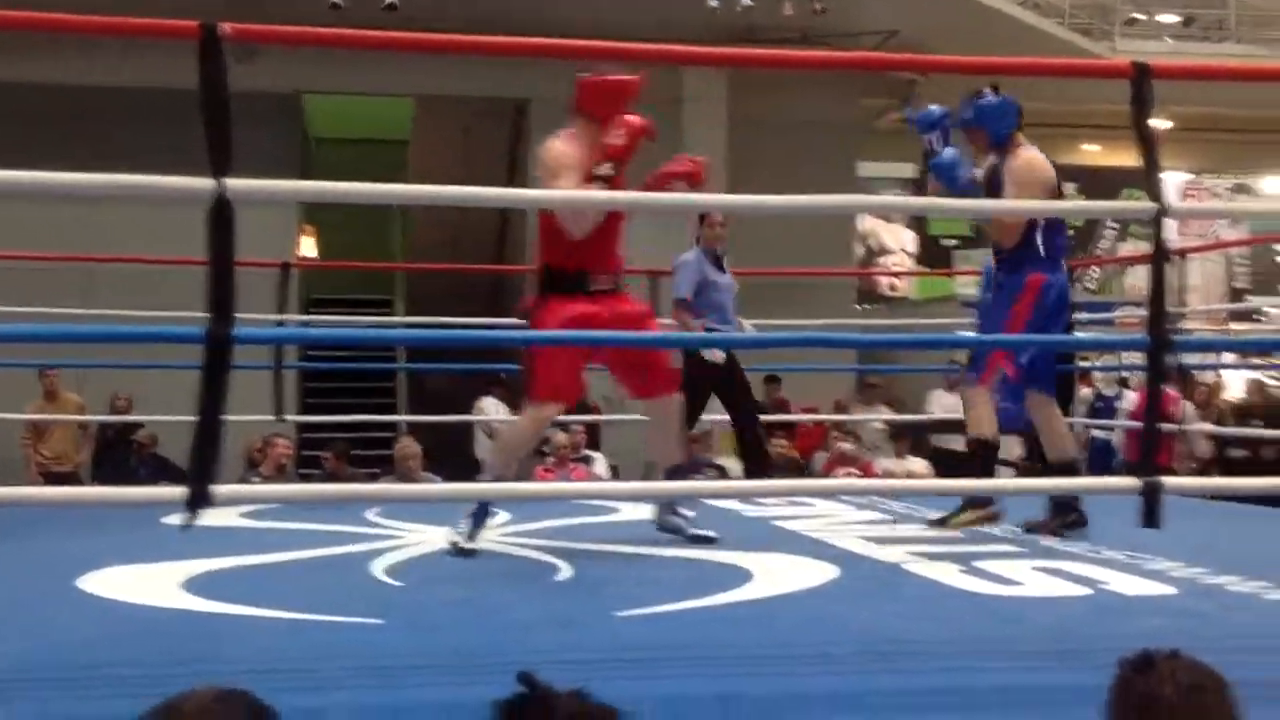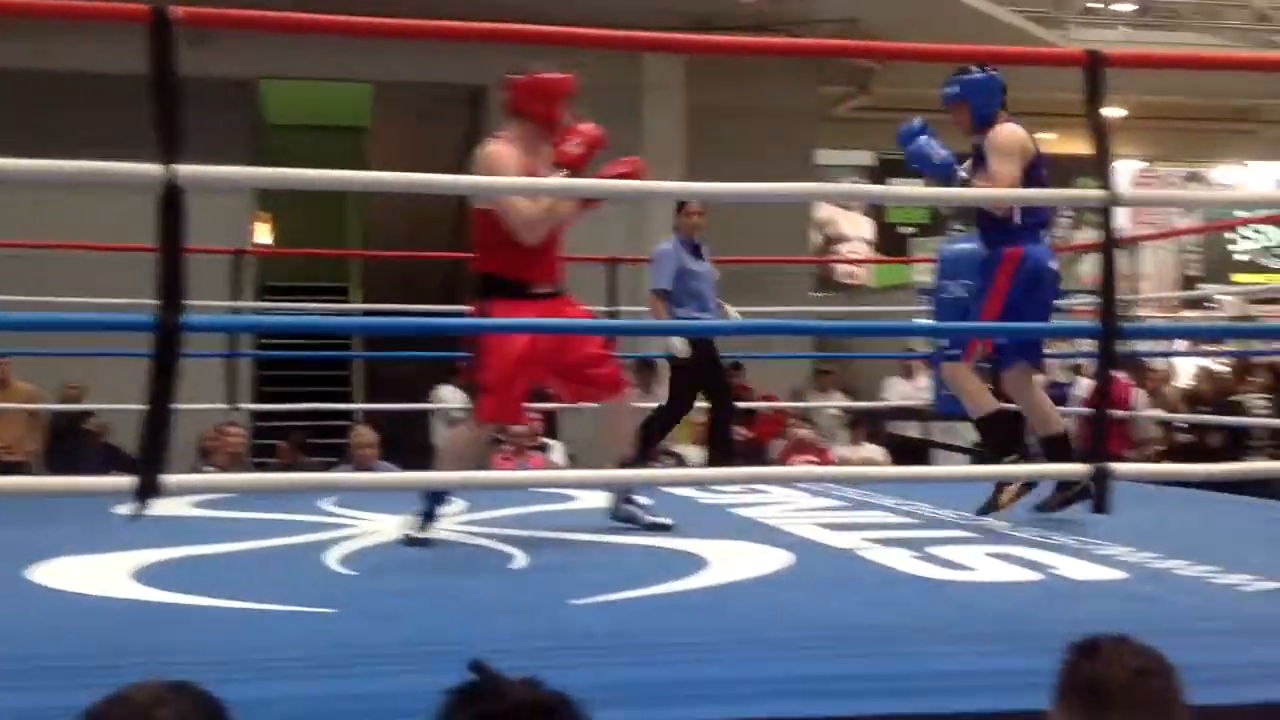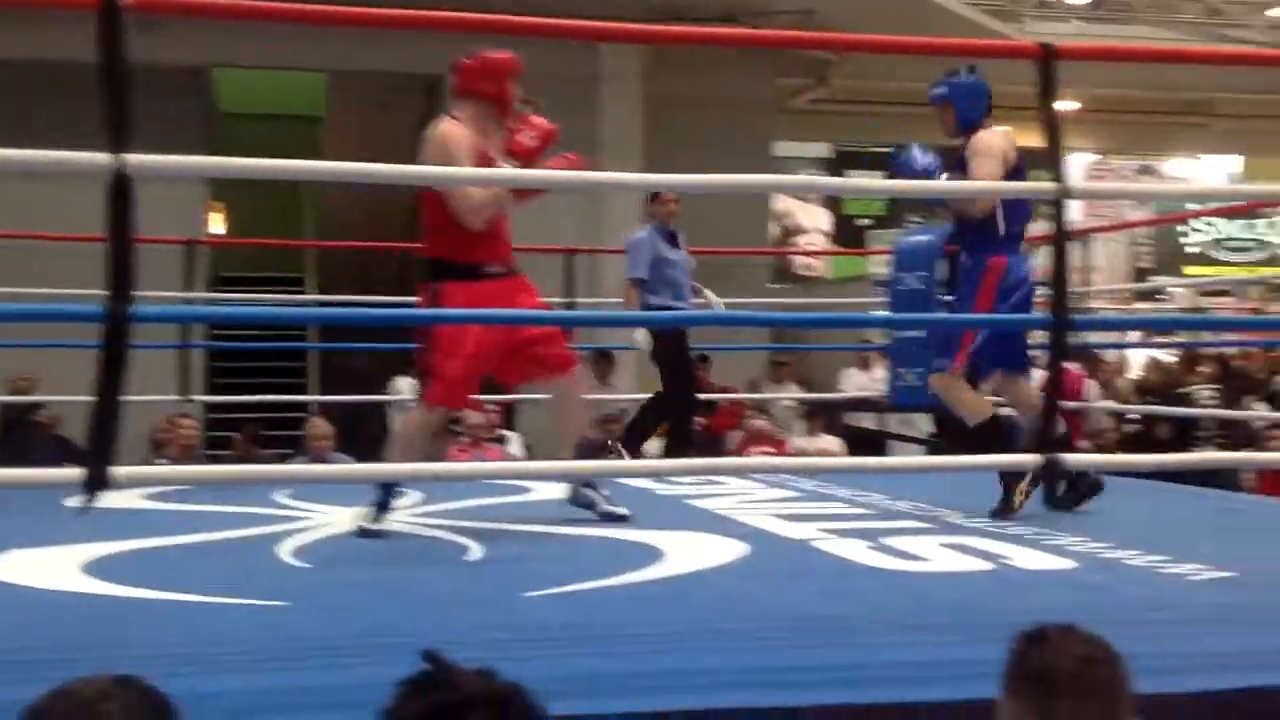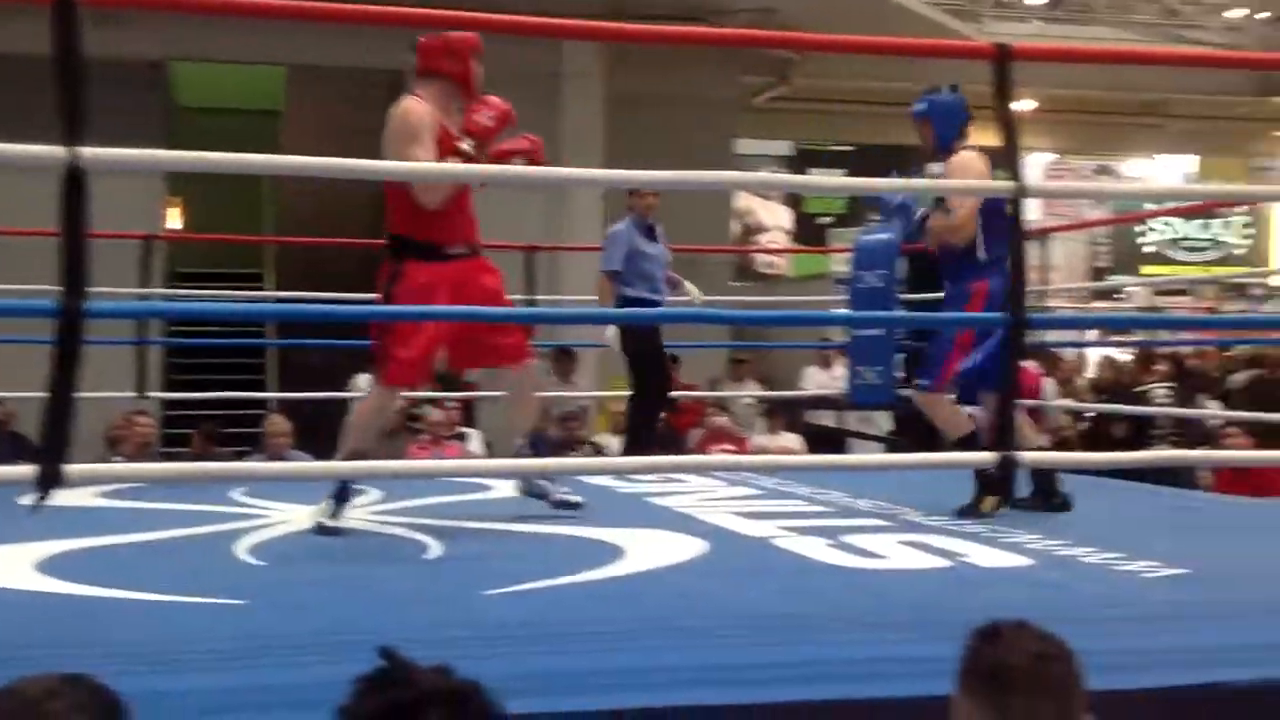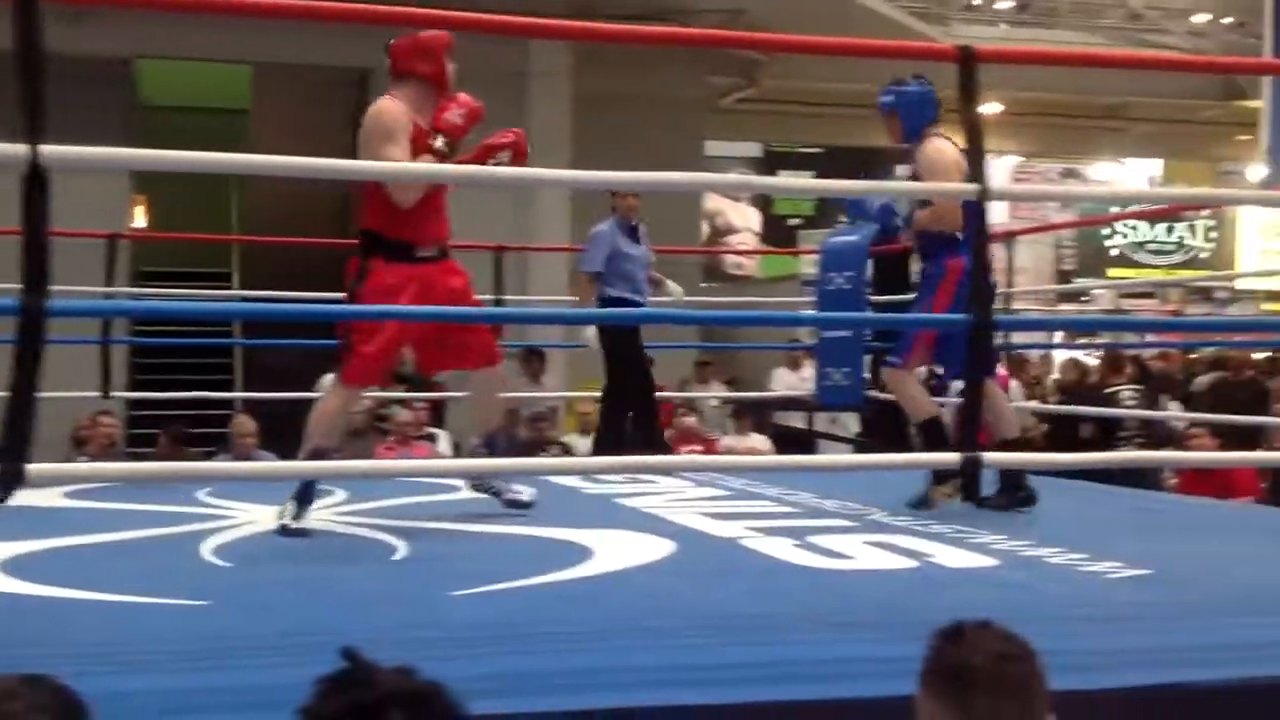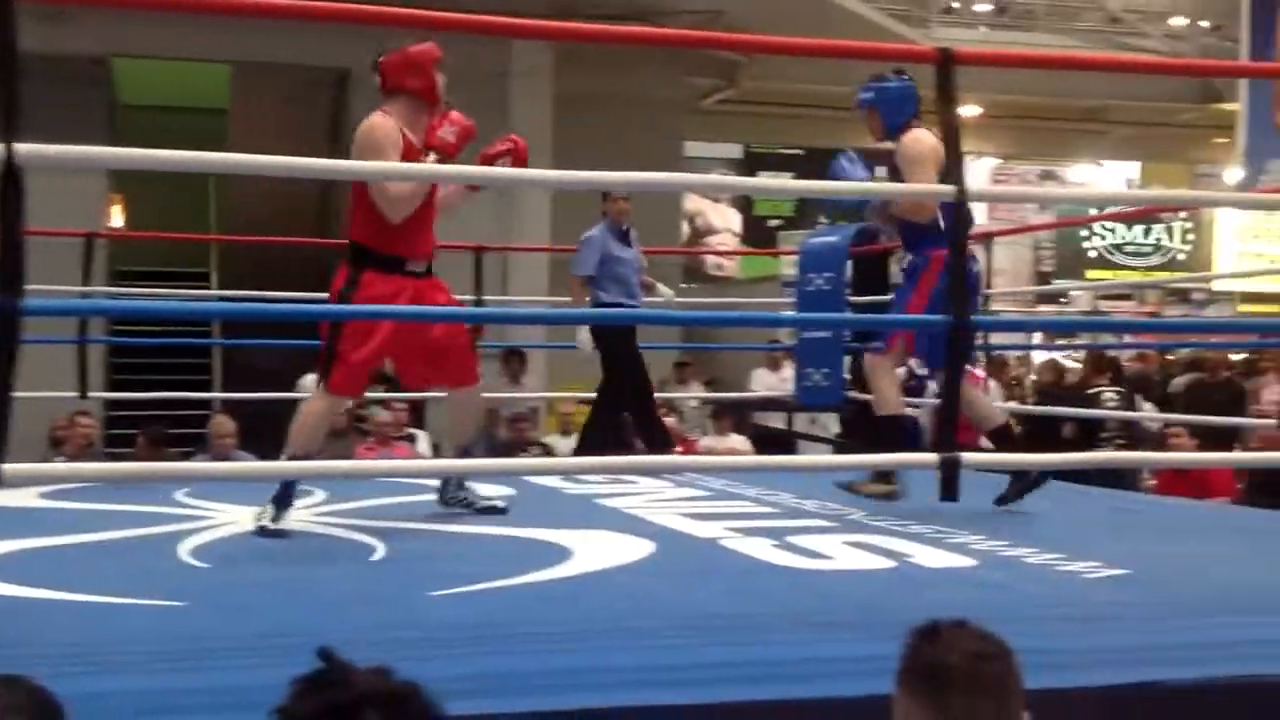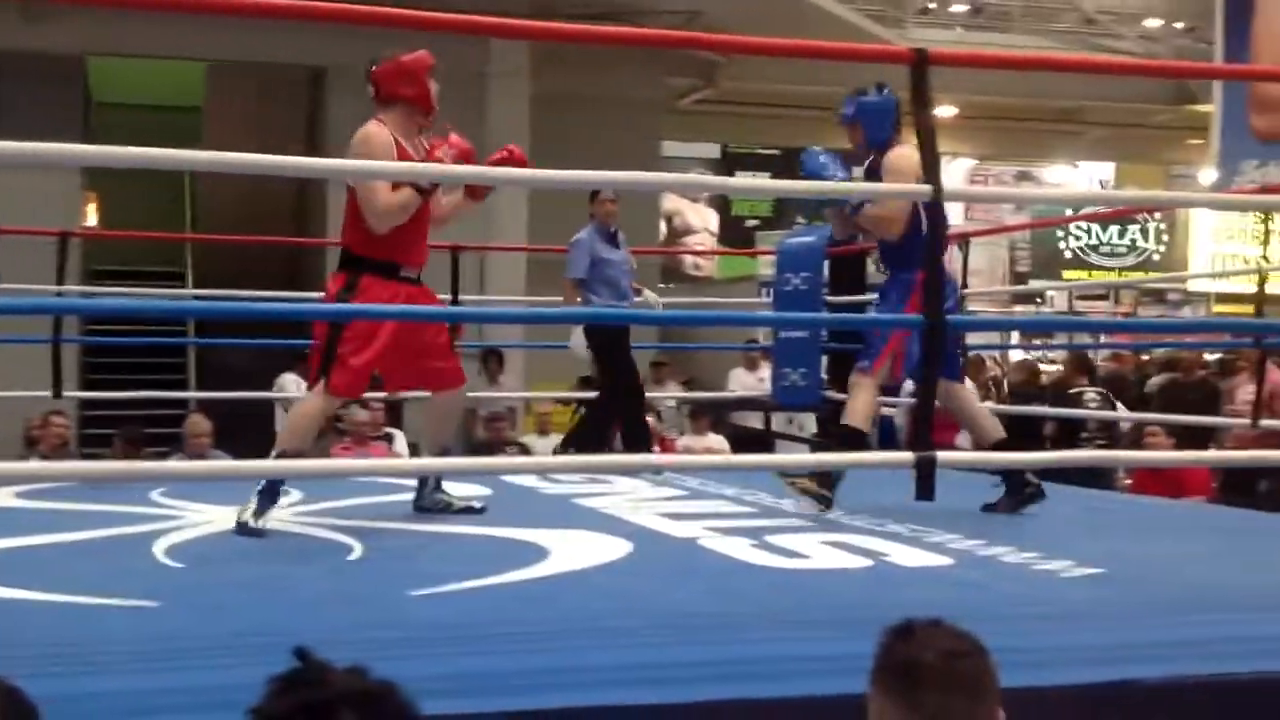
dt=0.1s
person 1, frame 1
left shoulder: (609, 152)
right shoulder: (559, 152)
right elbow: (577, 224)
left wrist: (657, 184)
right wrist: (609, 168)
left hip: (611, 296)
right hip: (563, 300)
left knee: (667, 395)
right knee: (543, 411)
left ankle: (667, 507)
right ankle: (476, 515)
person 1, frame 2
left shoulder: (542, 154)
right shoulder: (498, 156)
right elbow: (528, 229)
right wrist: (565, 172)
left hip: (551, 300)
right hip: (505, 306)
left knee: (615, 393)
right knee: (487, 418)
left ankle: (624, 497)
right ankle: (427, 510)
person 1, frame 3
left shoulder: (491, 135)
right shoulder: (448, 135)
right elbow: (473, 214)
left wrist: (539, 175)
right wrist: (516, 164)
left hip: (504, 282)
right hip: (457, 288)
left knee: (566, 374)
right knee: (437, 402)
left ankle: (583, 484)
right ankle: (381, 501)
person 1, frame 4
left shoulder: (455, 116)
right shoulder: (411, 114)
right elbow: (431, 194)
left wrist: (502, 158)
right wrist: (472, 142)
left hip: (467, 265)
right hip: (419, 269)
left knee: (521, 359)
right knee: (390, 383)
left ankle: (533, 472)
right ankle: (338, 494)
person 1, frame 5
left shoulder: (428, 115)
right shoulder: (387, 114)
right elbow: (403, 193)
left wrist: (479, 158)
right wrist: (444, 140)
left hip: (435, 265)
right hip: (386, 269)
left knee: (487, 363)
right knee: (351, 383)
left ankle: (485, 469)
right ankle: (301, 495)
person 1, frame 6
left shoulder: (426, 132)
right shoulder: (379, 130)
right elbow: (395, 207)
left wrist: (484, 170)
right wrist: (437, 159)
left hip: (420, 280)
right hip: (372, 280)
left knee: (466, 383)
right knee: (335, 390)
left ankle: (452, 484)
right ankle: (280, 498)
person 1, frame 7
left shoulder: (420, 142)
right shoulder: (374, 138)
left elbow: (432, 216)
right elbow: (381, 218)
left wrist: (480, 186)
right wrist: (430, 176)
left hip: (409, 286)
right hip: (366, 284)
left knee: (450, 387)
right knee: (331, 391)
left ankle: (429, 488)
right ankle: (265, 494)
person 2, frame 1
left shoulder: (1026, 162)
right shoulder: (999, 163)
left elbow: (1007, 235)
right elbow: (946, 200)
left wrist: (964, 187)
right wrist: (937, 154)
left hip: (1033, 286)
right hip: (1022, 287)
left knee: (979, 386)
right knee: (1039, 398)
left ankle: (979, 496)
right ankle: (1066, 506)
person 2, frame 2
left shoulder: (1006, 137)
right shoulder: (993, 141)
left elbow: (998, 199)
left wrist: (948, 169)
right wrist: (925, 152)
left hip: (1016, 261)
right hip: (1025, 263)
left knee: (958, 365)
right knee: (1018, 375)
left ankle: (1010, 470)
right ankle: (1068, 476)
person 2, frame 3
left shoulder: (986, 142)
right shoulder: (980, 146)
left elbow: (979, 201)
right elbow: (968, 205)
left wrist: (933, 176)
right wrist: (927, 176)
left hip: (993, 268)
right hip: (996, 269)
left knee: (946, 376)
right knee: (1010, 381)
left ankle: (1017, 471)
right ankle: (1078, 476)
person 2, frame 4
left shoulder: (962, 164)
right shoulder: (954, 166)
left elbow: (960, 231)
left wrist: (911, 214)
right wrist: (918, 217)
left hip: (979, 290)
right hip: (985, 289)
left knee: (931, 392)
right knee: (994, 398)
left ankle: (994, 482)
right ankle: (1048, 488)
person 2, frame 5
left shoulder: (935, 152)
right shoulder: (930, 153)
left elbow: (949, 219)
left wrist: (893, 218)
right wrist: (890, 216)
left hip: (953, 271)
right hip: (950, 272)
left knee: (897, 371)
right knee: (979, 382)
left ankle: (947, 471)
right ankle: (1015, 482)
person 2, frame 6
left shoulder: (916, 143)
right shoulder: (906, 148)
left elbow: (923, 210)
right elbow: (889, 219)
left wrist: (868, 189)
right wrist: (865, 189)
left hip: (938, 263)
right hip: (939, 265)
left knee: (879, 361)
left ankle: (886, 472)
right ankle: (1023, 468)
person 2, frame 7
left shoulder: (899, 159)
right shoulder: (875, 164)
left elbow: (890, 227)
right elbow: (845, 230)
left hip: (917, 282)
right hip: (911, 282)
left knee: (866, 376)
right knee: (949, 388)
left ankle: (825, 479)
right ankle: (1020, 480)
person 3, frame 1
left shoulder: (721, 262)
right shoulder: (690, 262)
right elbow: (679, 308)
left wrist: (740, 323)
left hip: (722, 349)
right hip: (703, 347)
person 3, frame 2
left shoulder: (700, 251)
right shoulder: (668, 252)
right elbow: (657, 297)
left wrist: (723, 308)
right wrist: (672, 334)
left hip: (701, 334)
right hip: (686, 333)
person 3, frame 3
left shoulder: (676, 238)
right shoulder: (644, 239)
right elbow: (632, 286)
left wrist: (703, 292)
right wrist: (638, 325)
left knee: (677, 391)
right knee: (684, 389)
person 3, frame 4
left shoulder: (656, 231)
right shoulder: (621, 233)
right elbow: (607, 278)
left wrist: (682, 284)
right wrist: (609, 321)
left knee: (647, 385)
right knee: (657, 383)
left ankle: (638, 449)
person 3, frame 5
left shoulder: (640, 232)
right shoulder: (603, 233)
right elbow: (588, 278)
left wrist: (664, 283)
right hip: (615, 313)
left knee: (620, 386)
right knee: (641, 384)
left ankle: (608, 449)
right ankle: (652, 448)
person 3, frame 6
left shoulder: (631, 235)
right shoulder: (596, 238)
right elbow: (580, 283)
left wrist: (655, 286)
right wrist: (582, 325)
left knee: (613, 391)
right knee: (638, 386)
left ankle: (588, 450)
right ankle: (660, 449)
person 3, frame 7
left shoulder: (618, 238)
right shoulder: (585, 240)
right elbow: (572, 286)
left wrist: (642, 291)
right wrist: (576, 327)
left hip: (618, 320)
right hip: (601, 322)
left knee: (613, 391)
right knee: (629, 388)
left ankle: (573, 447)
right ankle: (638, 450)
